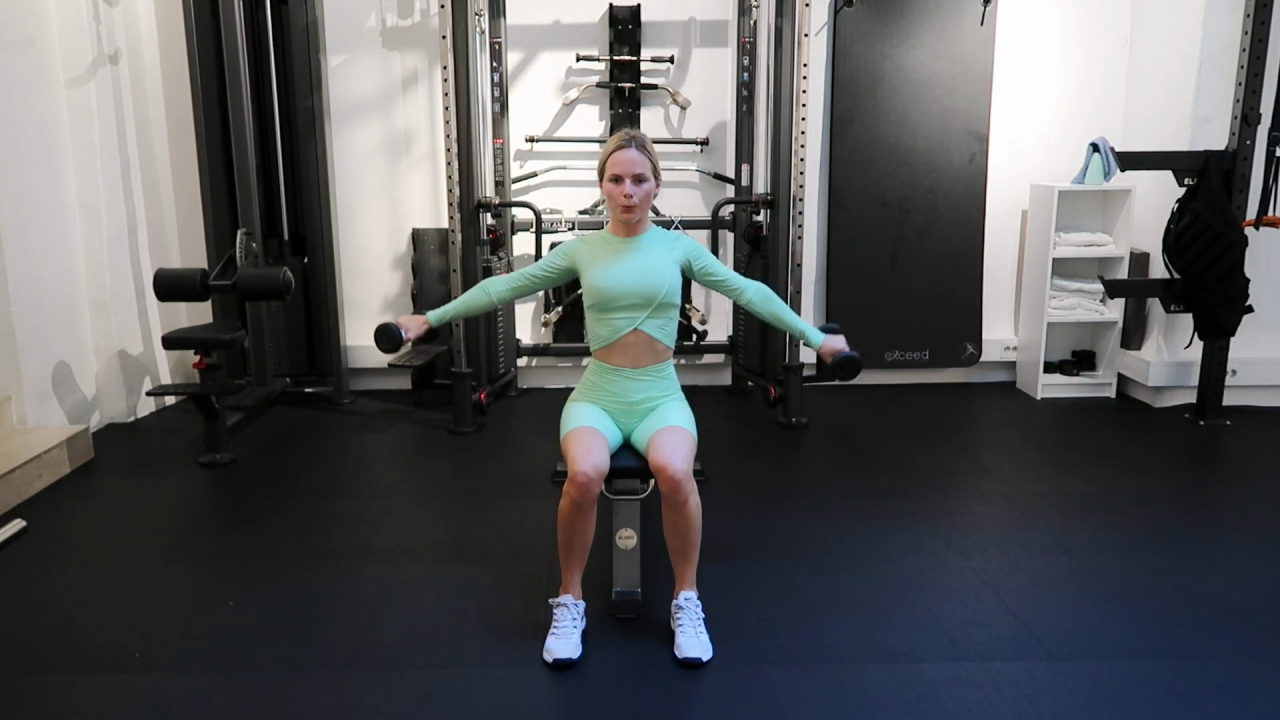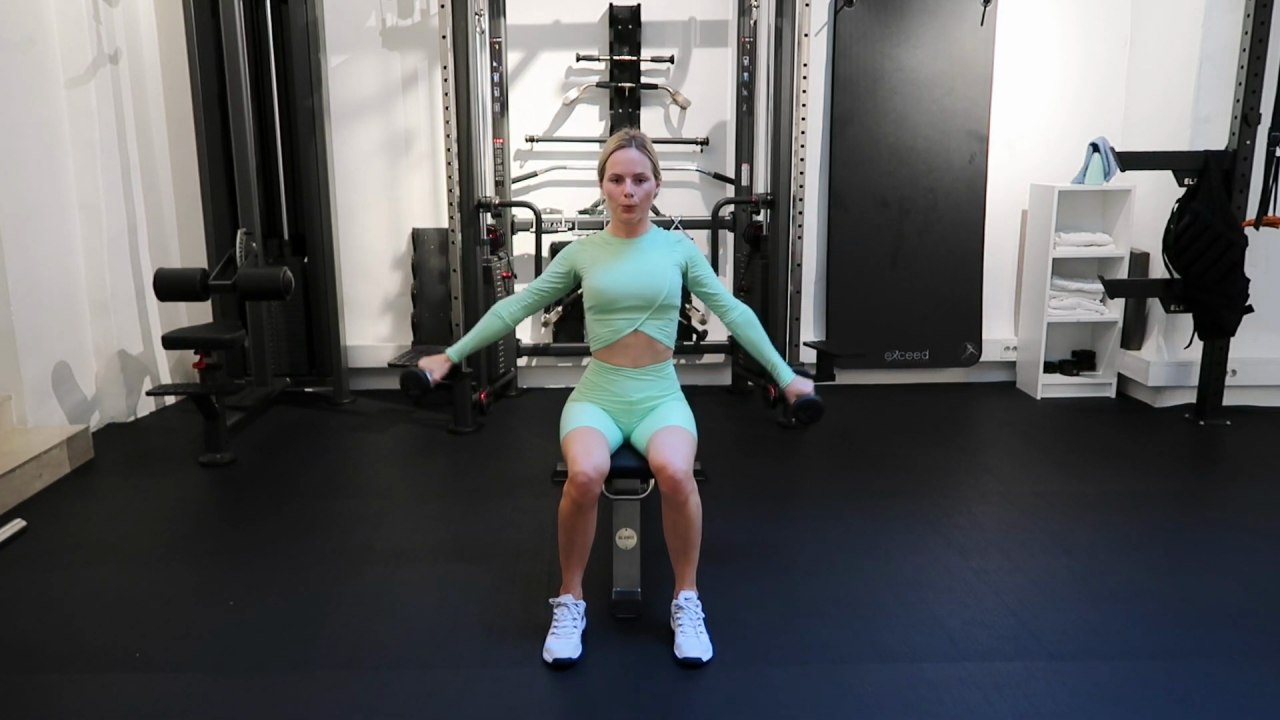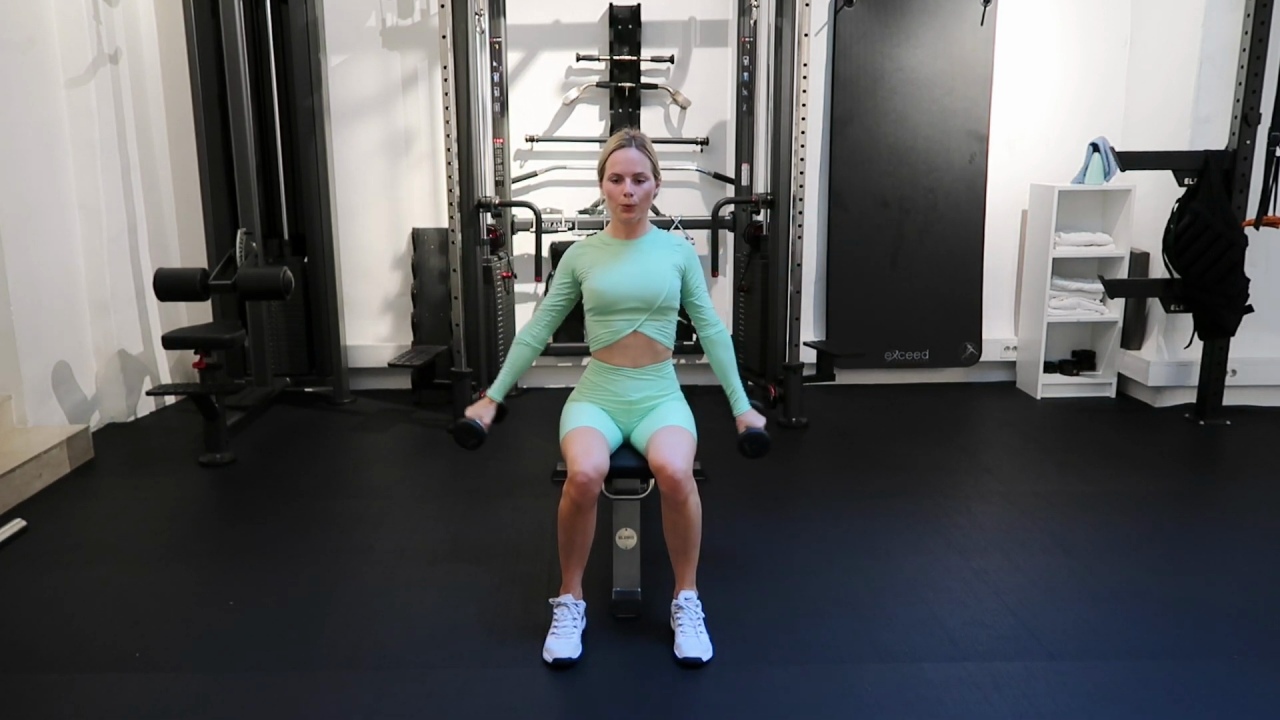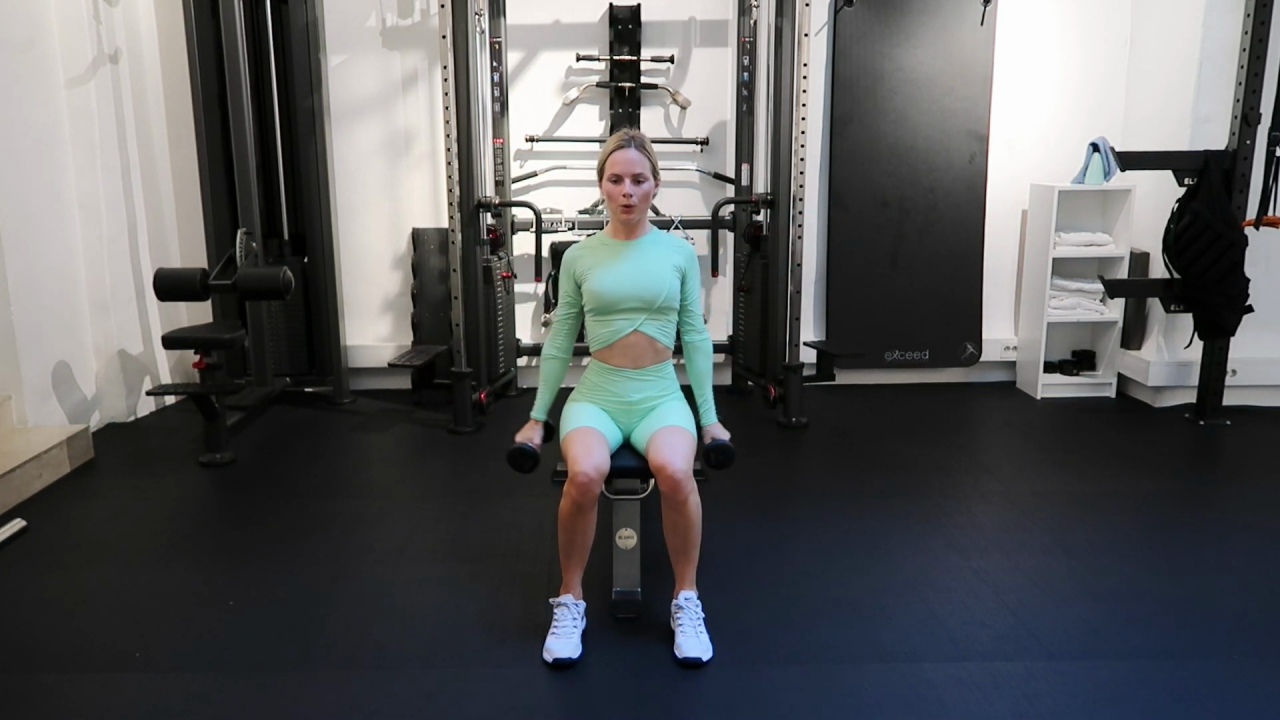
dt=0.3s
person 1, frame 1
left shoulder: (679, 247)
right shoulder: (580, 250)
left elbow: (746, 290)
right elbow: (506, 285)
left wrist: (816, 337)
right wrist: (430, 318)
left hip: (661, 396)
right hip: (598, 395)
left knee: (674, 474)
right knee: (584, 475)
left ankle: (686, 601)
right ankle: (569, 602)
person 1, frame 2
left shoulder: (680, 249)
right shoulder: (580, 253)
left elbow: (731, 311)
right elbow: (518, 306)
left wrist: (784, 375)
right wrist: (450, 355)
left hip: (660, 394)
right hip: (597, 395)
left knee: (675, 473)
right knee: (584, 476)
left ankle: (686, 601)
right ankle: (569, 602)
person 1, frame 3
left shoulder: (679, 251)
right shoulder: (580, 255)
left elbow: (712, 329)
right elbow: (537, 329)
left wrist: (741, 404)
right wrist: (492, 397)
left hip: (660, 394)
right hip: (596, 395)
left knee: (674, 473)
right knee: (583, 476)
left ankle: (686, 601)
right ankle: (569, 602)
person 1, frame 4
left shoulder: (680, 253)
right shoulder: (579, 256)
left elbow: (695, 337)
right elbow: (560, 341)
left wrist: (708, 415)
right wrist: (538, 416)
left hip: (662, 395)
right hip: (596, 394)
left knee: (675, 473)
right knee: (585, 476)
left ankle: (686, 600)
right ankle: (569, 601)
